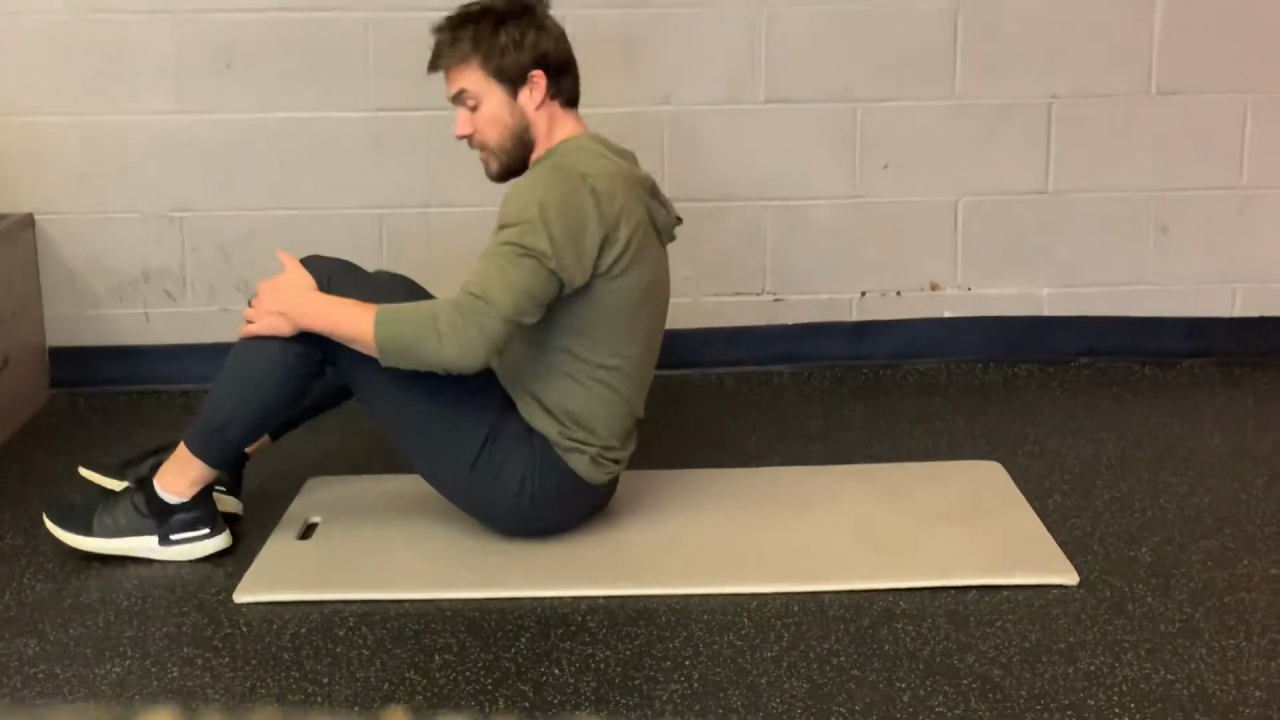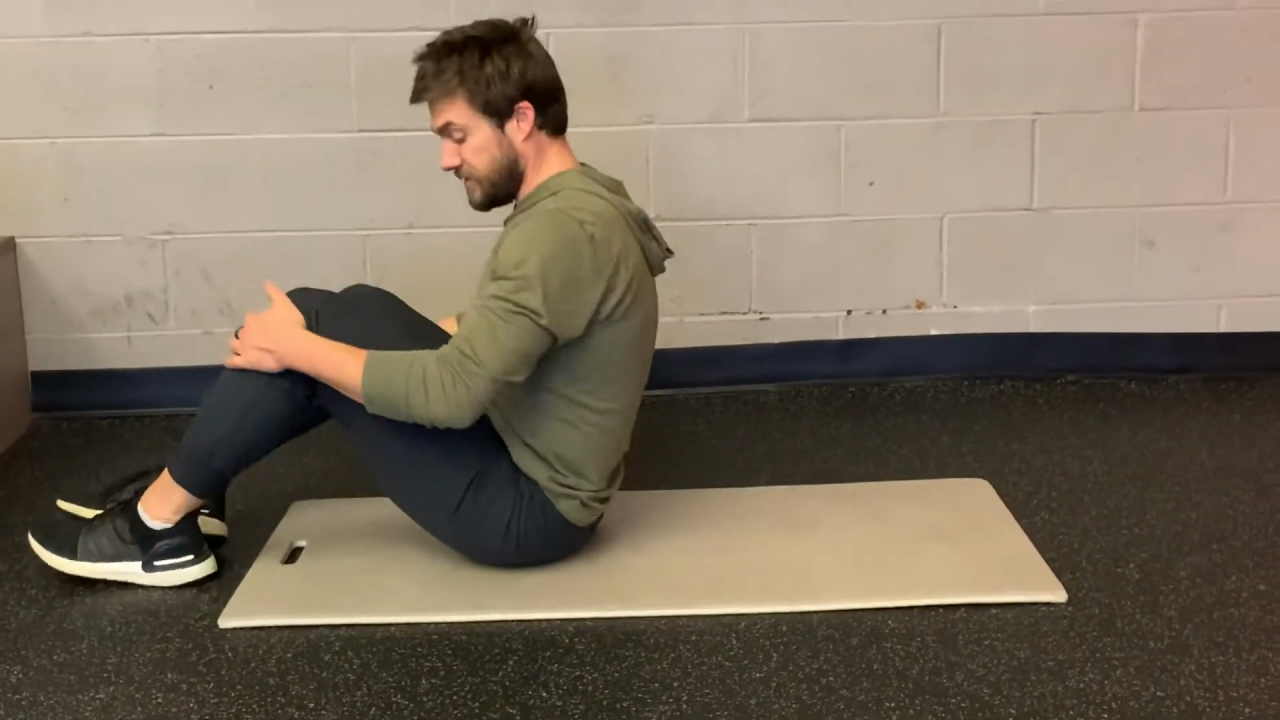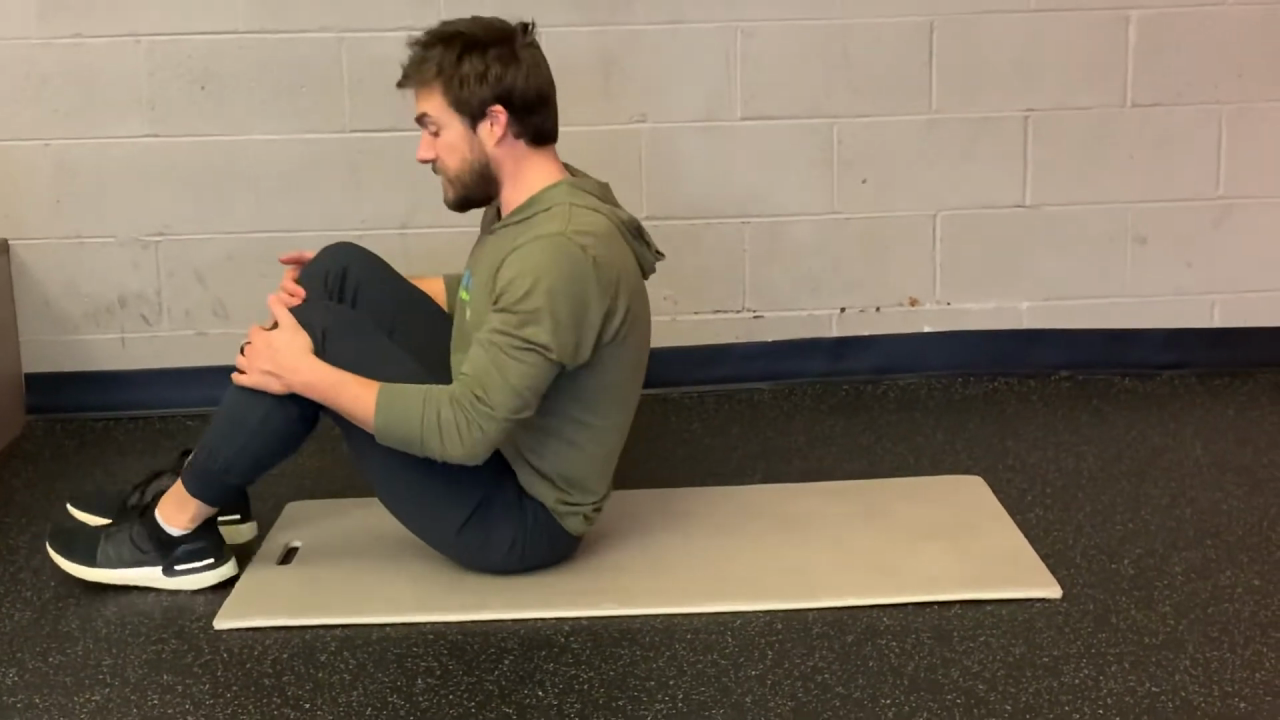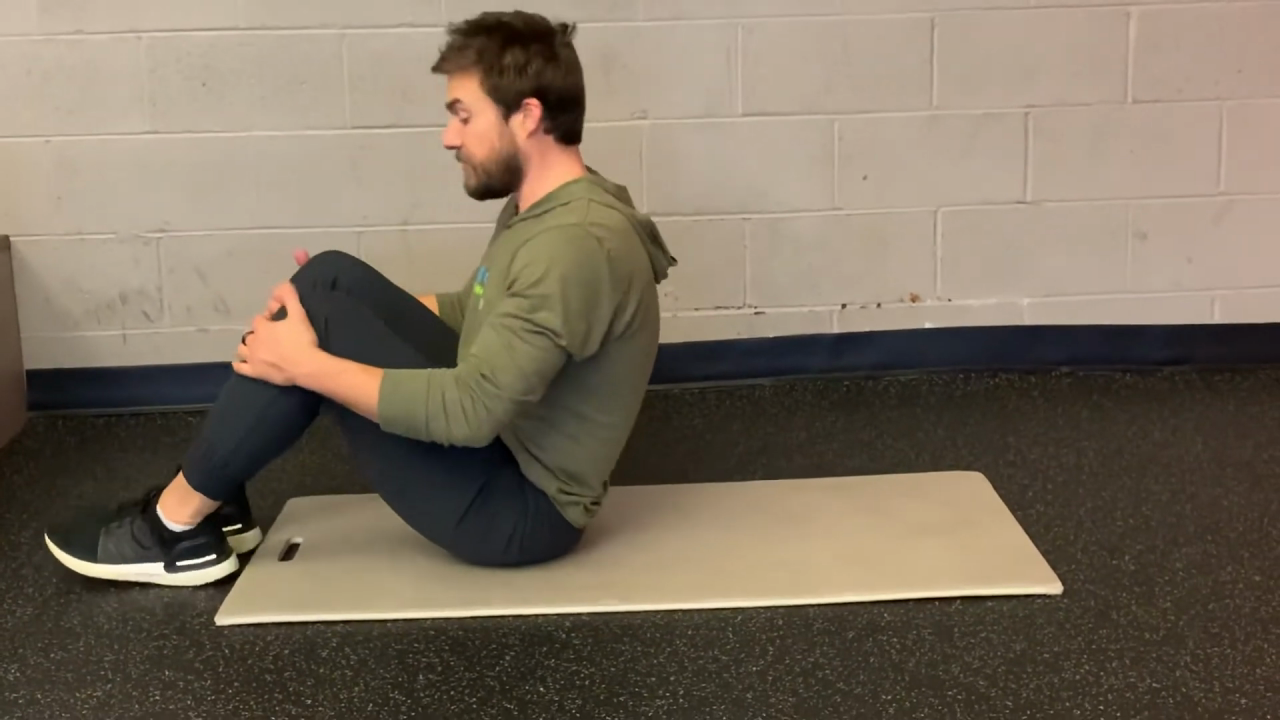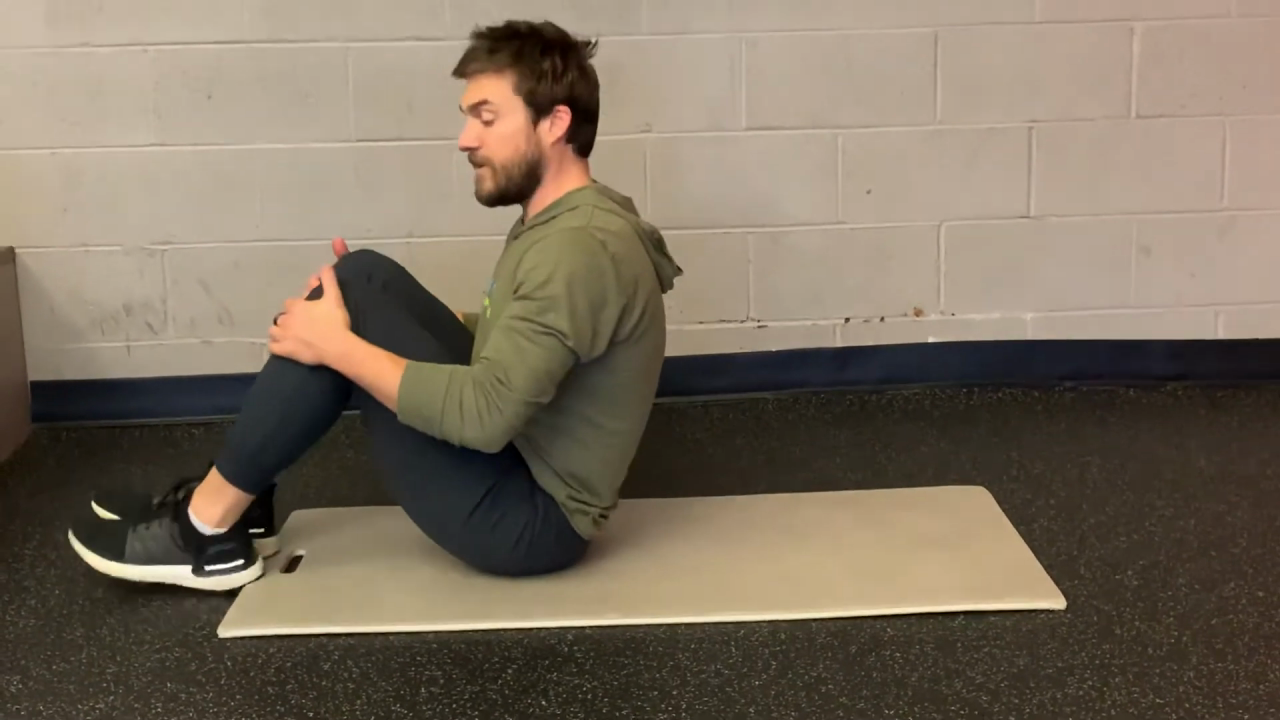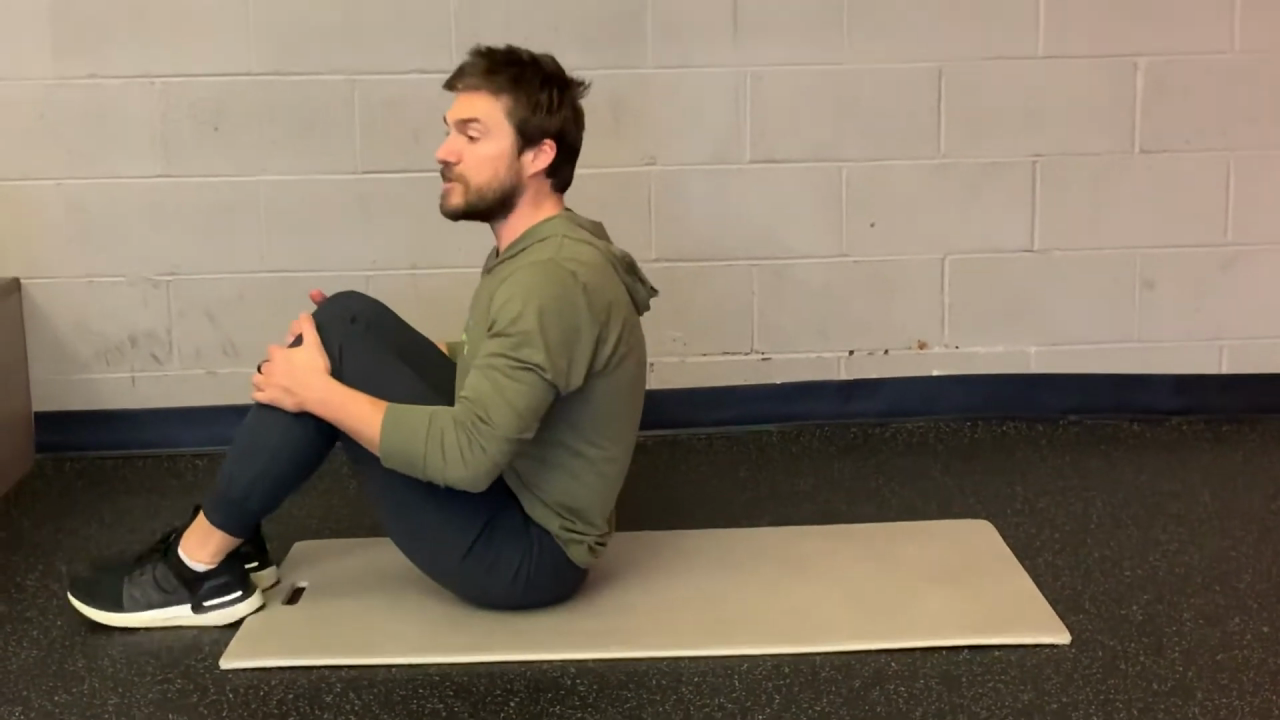
dt=0.4s
person 1, frame 1
left shoulder: (563, 186)
right shoulder: (597, 172)
left elbow: (464, 339)
left wrist: (310, 309)
left hip: (538, 476)
right hip: (569, 458)
left knee: (323, 286)
right knee: (386, 298)
left ankle: (174, 502)
right ankle: (218, 458)
person 1, frame 2
left shoulder: (561, 231)
right shoulder: (569, 203)
left elbow: (452, 392)
right elbow: (494, 331)
left wrist: (300, 348)
right wrist: (348, 331)
left hip: (525, 511)
right hip: (525, 458)
left knee: (312, 330)
right knee: (360, 307)
left ankle: (158, 525)
right ankle: (192, 485)
person 1, frame 3
left shoulder: (563, 251)
right shoulder: (527, 204)
left elbow: (465, 429)
right elbow: (478, 304)
left wrist: (305, 373)
right wrist: (353, 301)
left hip: (519, 517)
right hip: (500, 444)
left knee: (319, 335)
right knee: (342, 269)
left ankle: (175, 531)
right ankle: (210, 487)
person 1, frame 4
left shoulder: (576, 244)
right shoulder: (542, 206)
left elbow: (469, 410)
right elbow: (477, 313)
left wrist: (306, 365)
right wrist: (344, 304)
left hip: (519, 511)
right hip: (502, 447)
left knee: (316, 337)
right knee: (331, 276)
left ankle: (176, 525)
right ankle: (214, 499)
person 1, frame 5
left shoulder: (580, 248)
right shoulder: (557, 221)
left elbow: (484, 414)
right elbow: (498, 336)
left wrist: (337, 344)
right wrist: (362, 312)
left hip: (529, 520)
right hip: (521, 463)
left knee: (354, 308)
right knee: (365, 277)
left ankle: (209, 529)
right ankle: (238, 501)
person 1, frame 6
left shoulder: (553, 279)
right shoulder: (529, 251)
left elbow: (469, 454)
right elbow: (485, 364)
left wrist: (318, 392)
right wrist: (341, 345)
left hip: (527, 551)
right hip: (510, 492)
left knee: (335, 354)
right knee: (347, 318)
left ankle: (200, 568)
right ankle: (227, 538)
